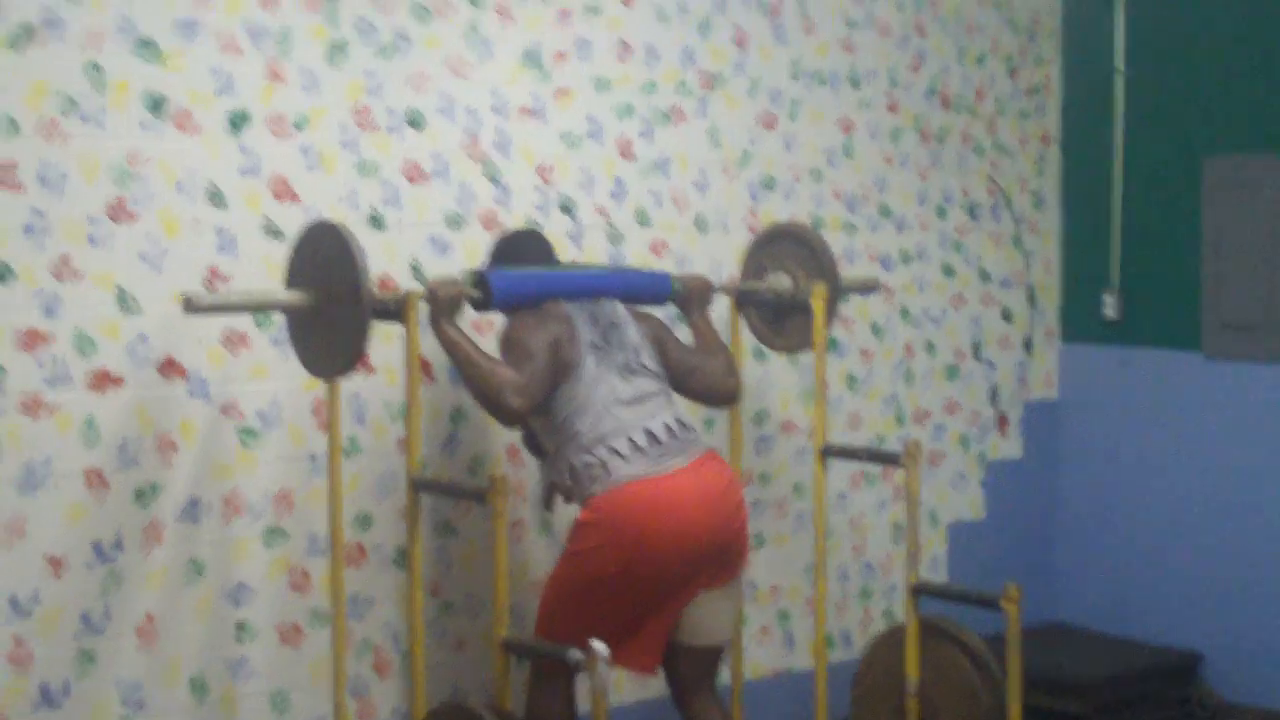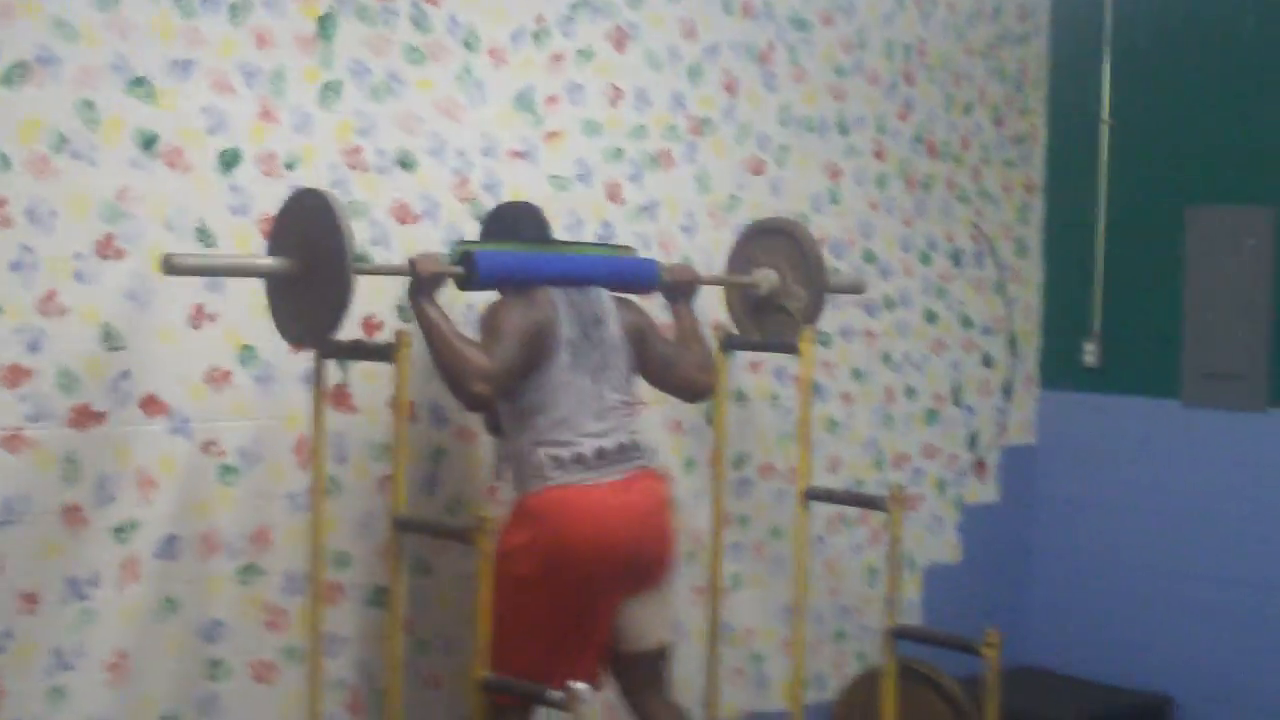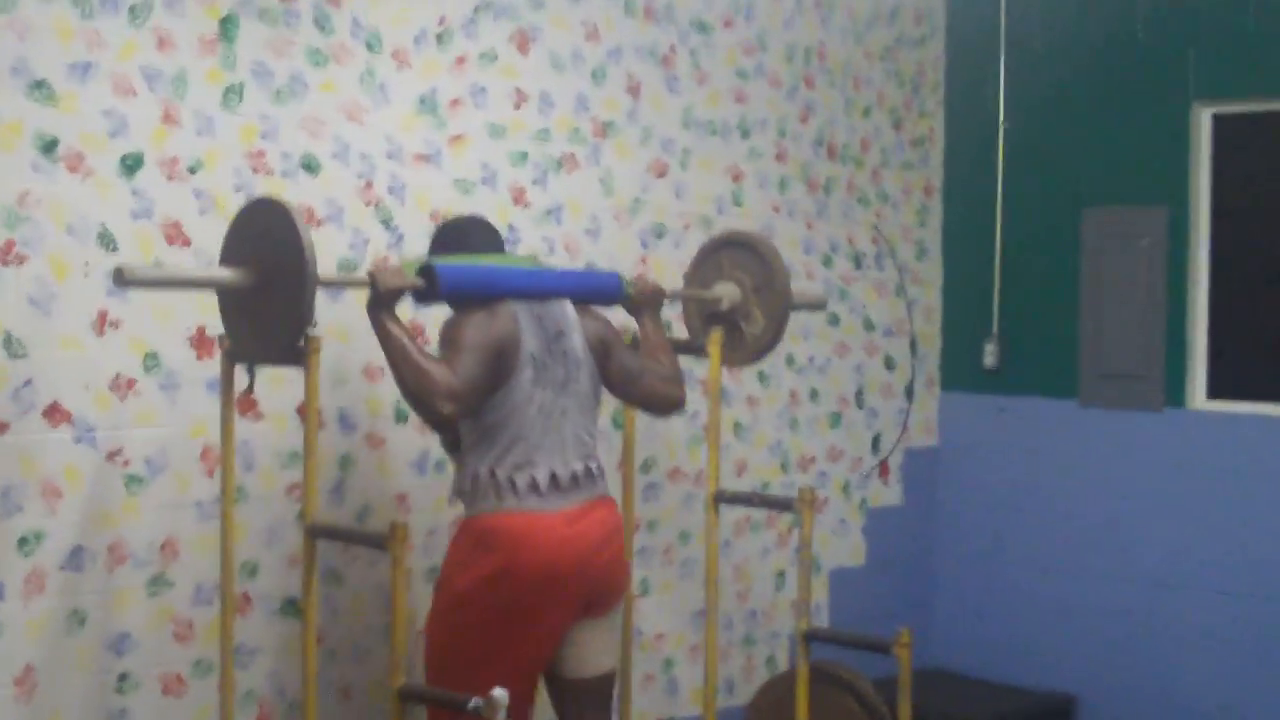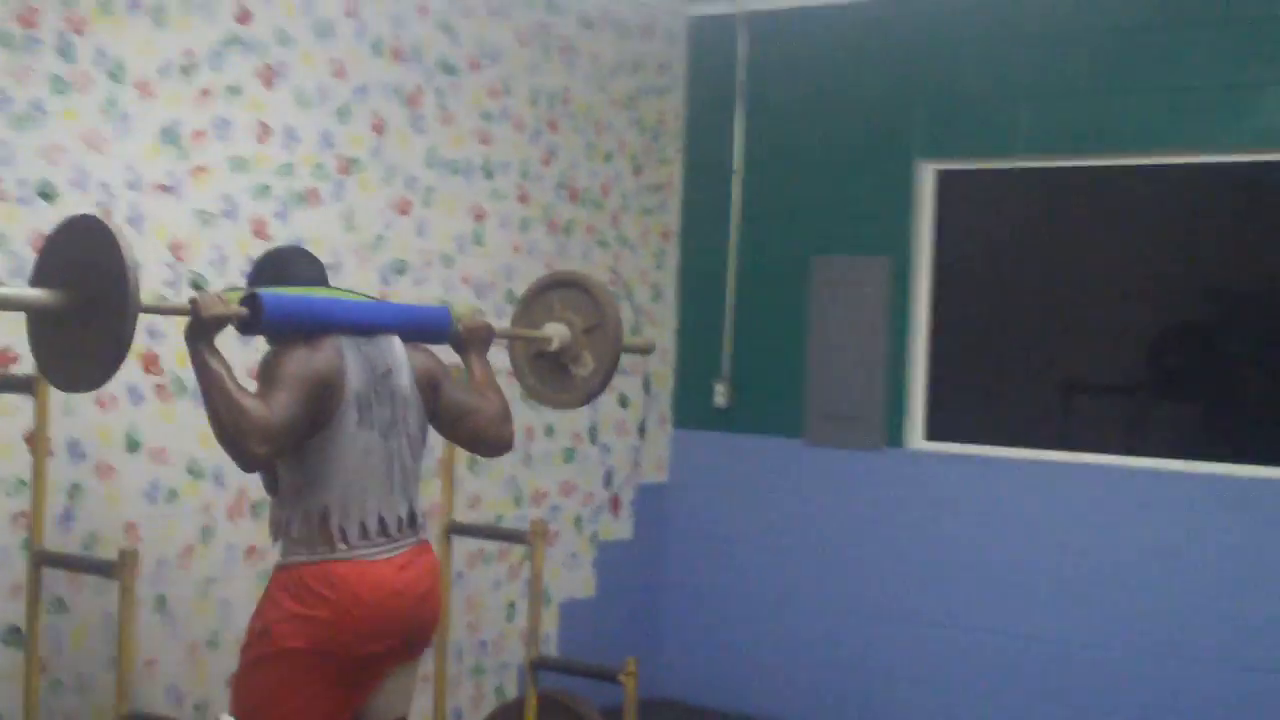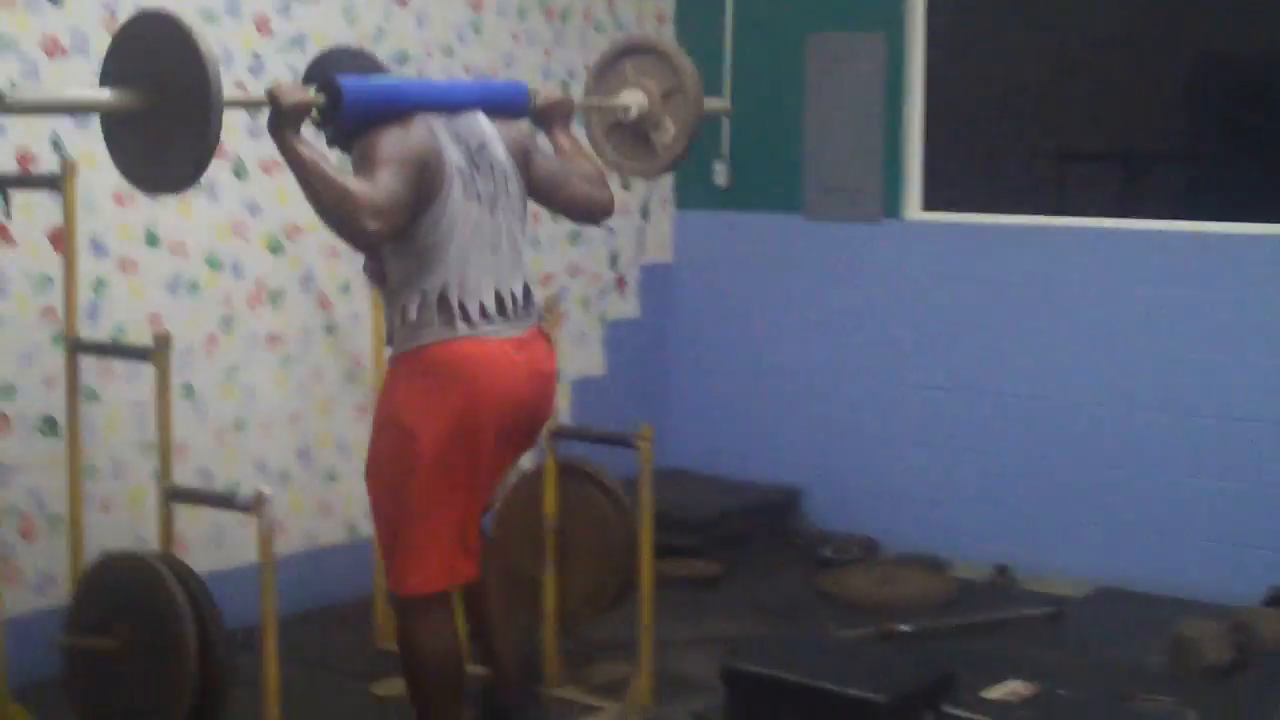
dt=0.5s
person 1, frame 1
left shoulder: (533, 328)
right shoulder: (632, 318)
left elbow: (515, 400)
right elbow: (724, 386)
left wrist: (446, 325)
right wrist: (696, 313)
left hip: (634, 512)
right hip: (715, 499)
left knee: (553, 660)
person 1, frame 2
left shoulder: (517, 310)
right shoulder: (619, 310)
left elbow: (482, 384)
right elbow: (700, 380)
left wrist: (425, 300)
right wrist: (682, 302)
left hip: (563, 515)
right hip: (642, 504)
person 1, frame 3
left shoulder: (478, 323)
right shoulder: (583, 321)
left elbow: (445, 401)
right elbow: (667, 395)
left wrist: (384, 316)
right wrist: (648, 317)
left hip: (513, 541)
right hip: (597, 533)
person 1, frame 4
left shoulder: (301, 359)
right shoulder: (411, 358)
left elbow: (257, 442)
right elbow: (496, 435)
left wrist: (202, 346)
right wrist: (475, 354)
left hip: (329, 589)
right hip: (413, 581)
person 1, frame 5
left shoulder: (392, 141)
right shoulder: (500, 130)
left elbow: (369, 221)
right elbow: (596, 200)
left wrist: (289, 138)
right wrist: (559, 128)
left hip: (449, 371)
right hip: (528, 361)
left knee: (419, 585)
right knee: (459, 542)
